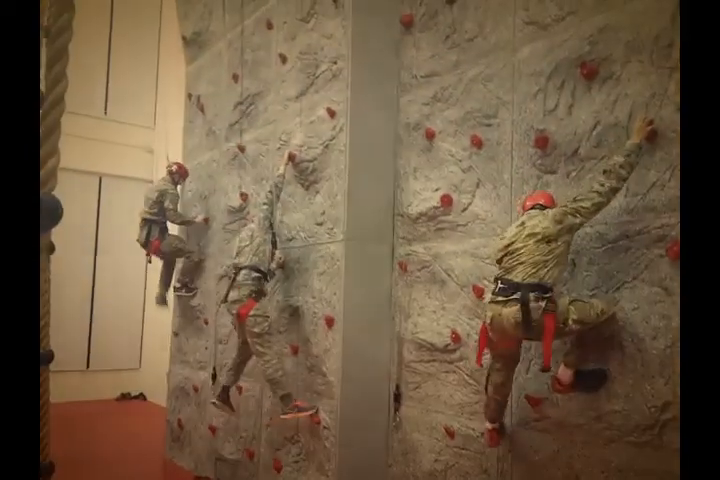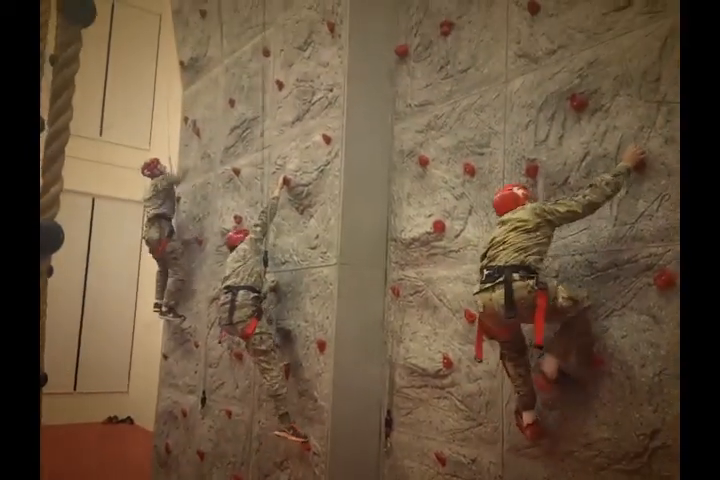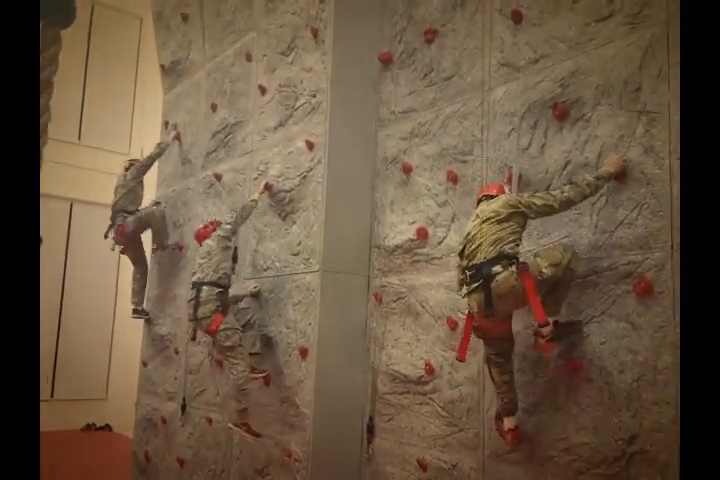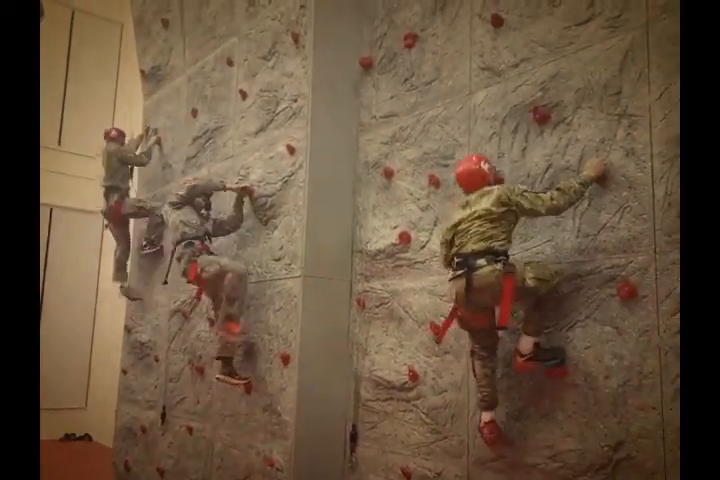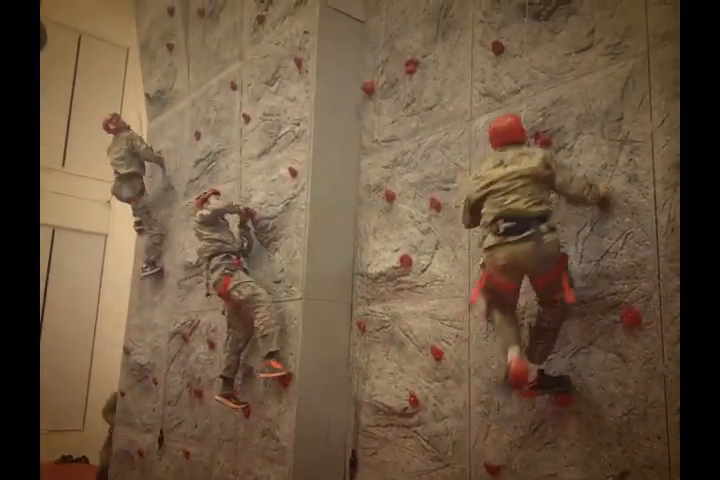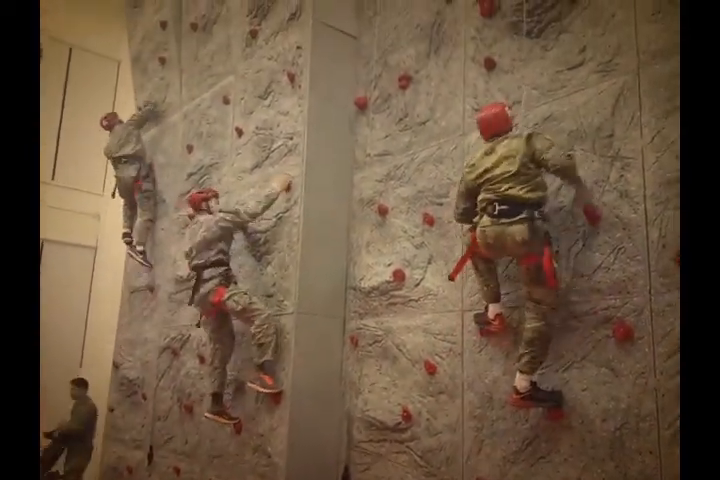
dt=0.7s
person 1, frame 1
left shoulder: (511, 232)
right shoulder: (559, 218)
right elbow: (606, 185)
right wrist: (635, 142)
left hip: (498, 312)
right hip: (532, 313)
left knee: (502, 365)
right knee: (602, 313)
left ankle: (492, 426)
right ankle: (566, 374)
person 1, frame 2
left shoulder: (498, 230)
right shoulder: (538, 211)
right elbow: (588, 199)
right wrist: (625, 166)
left hip: (487, 300)
right hip: (519, 291)
left knee: (513, 354)
right knee: (580, 306)
left ankle: (528, 419)
right ankle: (549, 369)
person 1, frame 3
left shoulder: (471, 227)
right shoulder: (509, 202)
left elbow: (462, 279)
right elbow: (564, 197)
right wrist: (606, 172)
left hip: (479, 299)
right hip: (507, 283)
left knee: (498, 357)
right knee: (565, 256)
left ankle: (509, 425)
right ankle: (547, 329)
person 1, frame 4
left shoulder: (455, 215)
right shoulder: (503, 193)
left elbow: (446, 257)
right elbow: (552, 203)
right wrist: (586, 177)
left hip: (463, 286)
right hip: (491, 275)
left knee: (482, 350)
right knee: (547, 280)
left ankle: (488, 421)
right ankle: (526, 351)
person 1, frame 5
left shoulder: (481, 174)
right shoulder: (539, 157)
left elbow: (468, 220)
right elbow: (578, 192)
right wrist: (599, 193)
left hip: (499, 250)
right hip: (538, 243)
left knee: (500, 307)
right knee: (555, 305)
left ankle: (514, 359)
right ankle: (533, 373)
person 1, frame 6
left shoulder: (474, 165)
right shoulder: (527, 142)
left elbow: (462, 213)
right elbow: (562, 165)
right wrist: (582, 191)
left hip: (491, 232)
right hip: (529, 229)
left knee: (478, 239)
right knee: (539, 307)
left ankle: (493, 311)
right ankle: (523, 386)
person 2, frame 1
left shoulder: (245, 237)
right shoulder: (258, 225)
right elbow: (270, 198)
left wrist: (274, 265)
right wrist: (282, 170)
left hip: (237, 293)
right hip: (248, 293)
left knee: (246, 347)
right knee: (266, 351)
left ankle: (223, 394)
right ankle: (288, 404)
person 2, frame 2
left shoulder: (233, 260)
right shoulder: (250, 246)
right elbow: (263, 221)
left wrist: (265, 289)
right wrist: (277, 193)
left hip: (225, 314)
right hip: (243, 311)
right knee: (271, 366)
right ankle: (285, 423)
person 2, frame 3
left shoulder: (208, 253)
right shoulder: (215, 242)
right elbow: (235, 219)
right wrist: (256, 196)
left hip: (201, 306)
right hip: (209, 307)
right knee: (238, 359)
left ankle: (250, 363)
right ankle: (241, 418)
person 2, frame 4
left shoulder: (206, 220)
right shoulder: (175, 205)
left elbow: (233, 224)
right elbow: (197, 186)
left wrist: (239, 199)
right wrist: (227, 187)
left hip: (203, 262)
right hip: (193, 258)
left knee: (223, 310)
right knee: (237, 270)
left ankle: (227, 367)
right ankle: (229, 319)
person 2, frame 5
left shoulder: (223, 229)
right shoulder: (203, 218)
left elbow: (245, 250)
right elbow: (219, 207)
left wrist: (244, 224)
right wrist: (239, 209)
left hip: (229, 274)
right hip: (226, 272)
left knee: (239, 332)
right knee: (262, 303)
left ankle: (226, 389)
right ankle: (270, 360)
person 2, frame 6
left shoulder: (193, 229)
right shoulder: (216, 220)
right elbow: (252, 211)
left wrist: (232, 232)
right wrist: (277, 187)
left hip: (205, 290)
right hip: (217, 285)
left knee: (221, 345)
right knee: (262, 317)
left ankle: (216, 405)
right ankle: (262, 373)
person 3, frame 1
left shoulder: (158, 185)
right shoulder: (170, 190)
right elbow: (172, 215)
right wrist: (194, 220)
left hip: (146, 233)
right hip: (156, 233)
left knee: (170, 259)
right knee: (192, 255)
left ankle: (161, 295)
right ankle: (181, 285)
person 3, frame 2
left shoulder: (151, 189)
right shoulder: (162, 181)
right elbow: (174, 179)
left wrist: (172, 200)
right wrist: (184, 173)
left hip: (151, 232)
right hip: (162, 231)
left knee: (164, 268)
right knee: (177, 273)
left ankle: (158, 303)
right ankle: (168, 309)
person 3, frame 3
left shoulder: (127, 182)
right shoulder: (131, 175)
right elbow: (152, 157)
left wrist: (147, 207)
right wrist: (169, 139)
left hip: (123, 226)
right hip: (124, 224)
left knee: (140, 267)
right knee: (158, 212)
left ankle: (137, 307)
right ankle: (161, 245)
person 3, frame 4
left shoulder: (109, 151)
right shoulder: (114, 148)
left elbow: (128, 149)
right elbow: (140, 160)
left wrist: (141, 138)
right wrist: (152, 142)
left hip: (111, 204)
right hip: (117, 201)
left knee: (122, 247)
right knee: (156, 209)
left ankle: (123, 285)
right ankle: (150, 242)
person 3, frame 5
left shoulder: (112, 146)
right shoulder: (131, 137)
right elbow: (146, 155)
left wrist: (148, 153)
right wrist: (158, 158)
left hip: (118, 187)
right hip: (132, 186)
right knee: (154, 228)
left ankle: (138, 220)
right ankle: (149, 265)
person 3, frame 6
left shoulder: (109, 144)
right shoulder: (128, 125)
right elbow: (150, 112)
right wrist: (148, 105)
left hip: (121, 174)
right hip: (137, 170)
left knee: (129, 205)
right knee: (145, 212)
left ankle: (127, 231)
right ankle: (138, 247)
